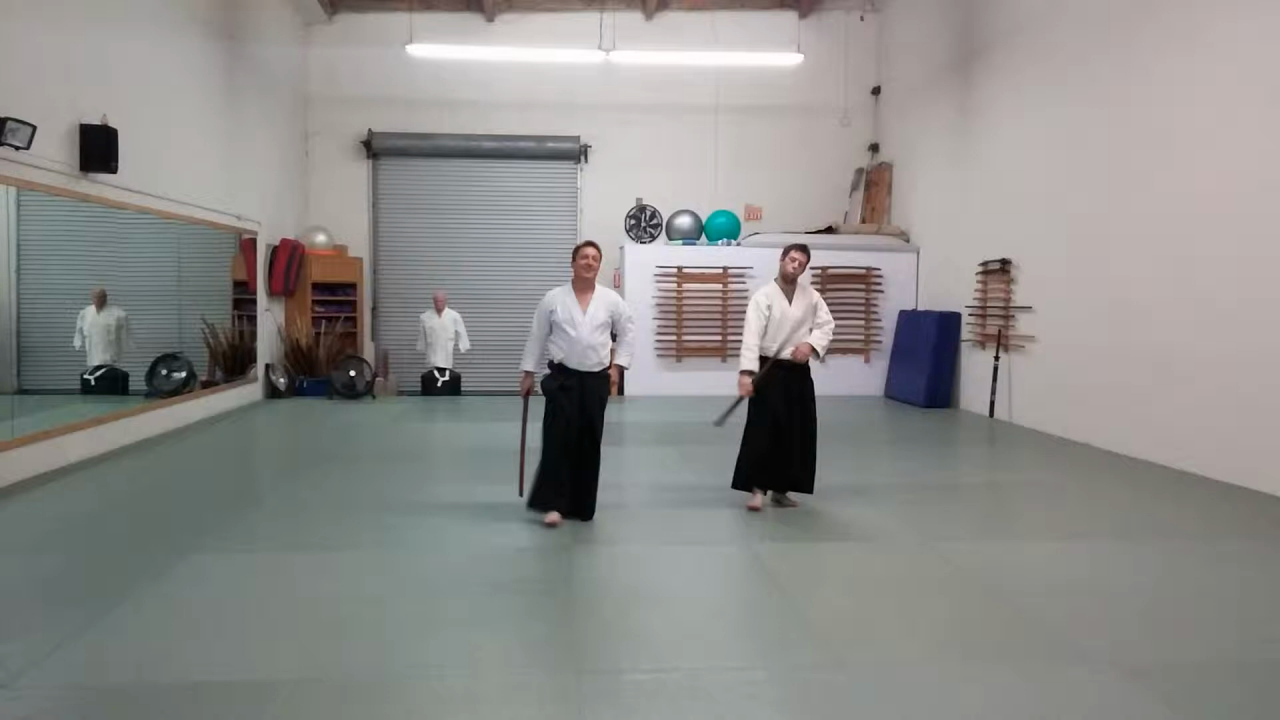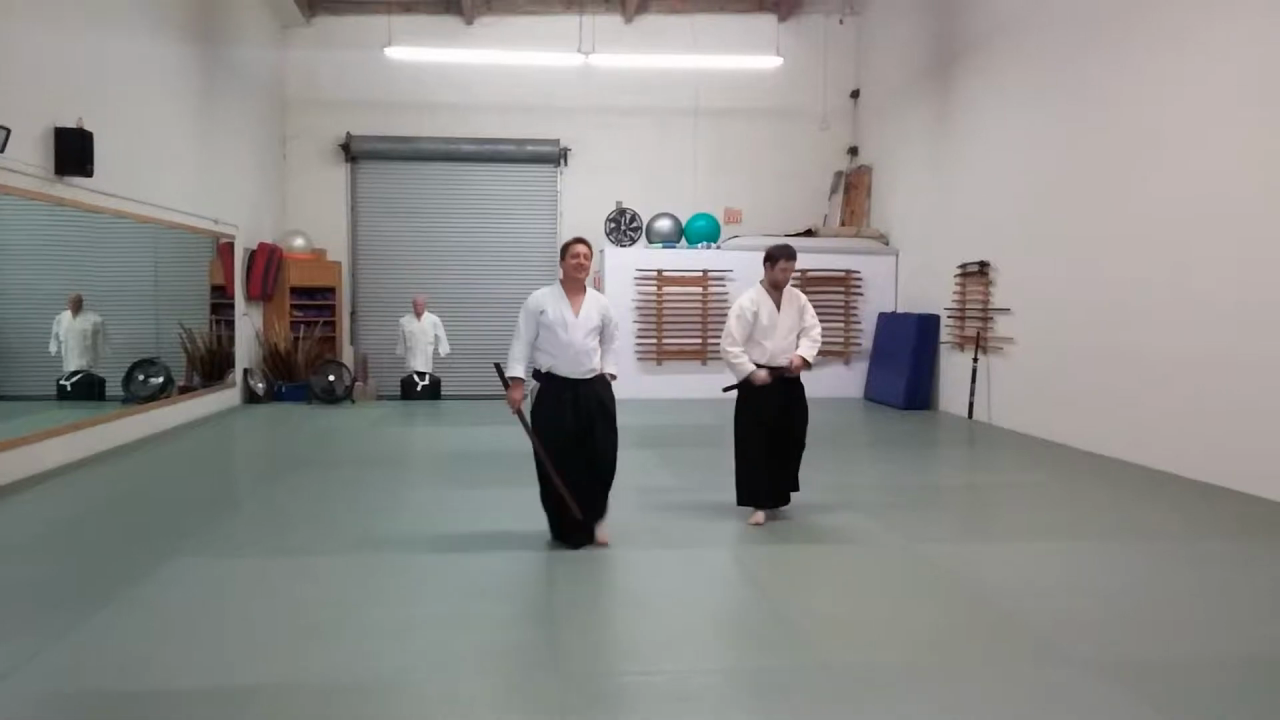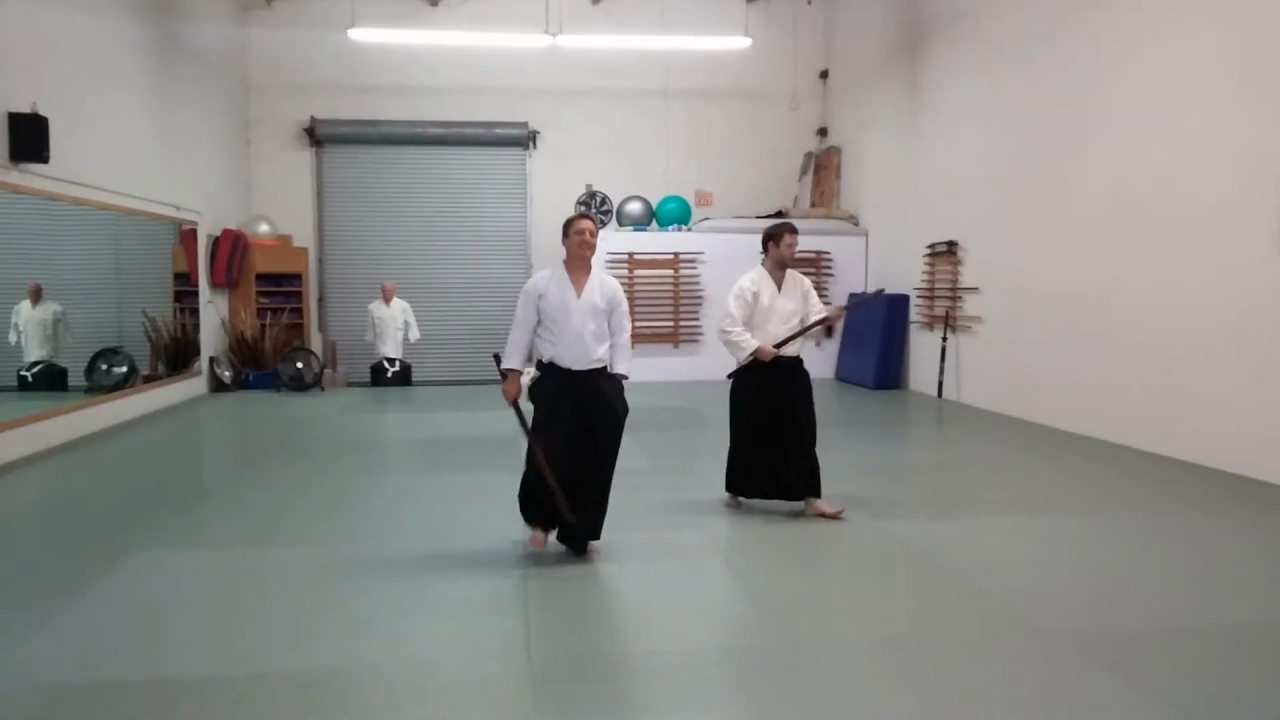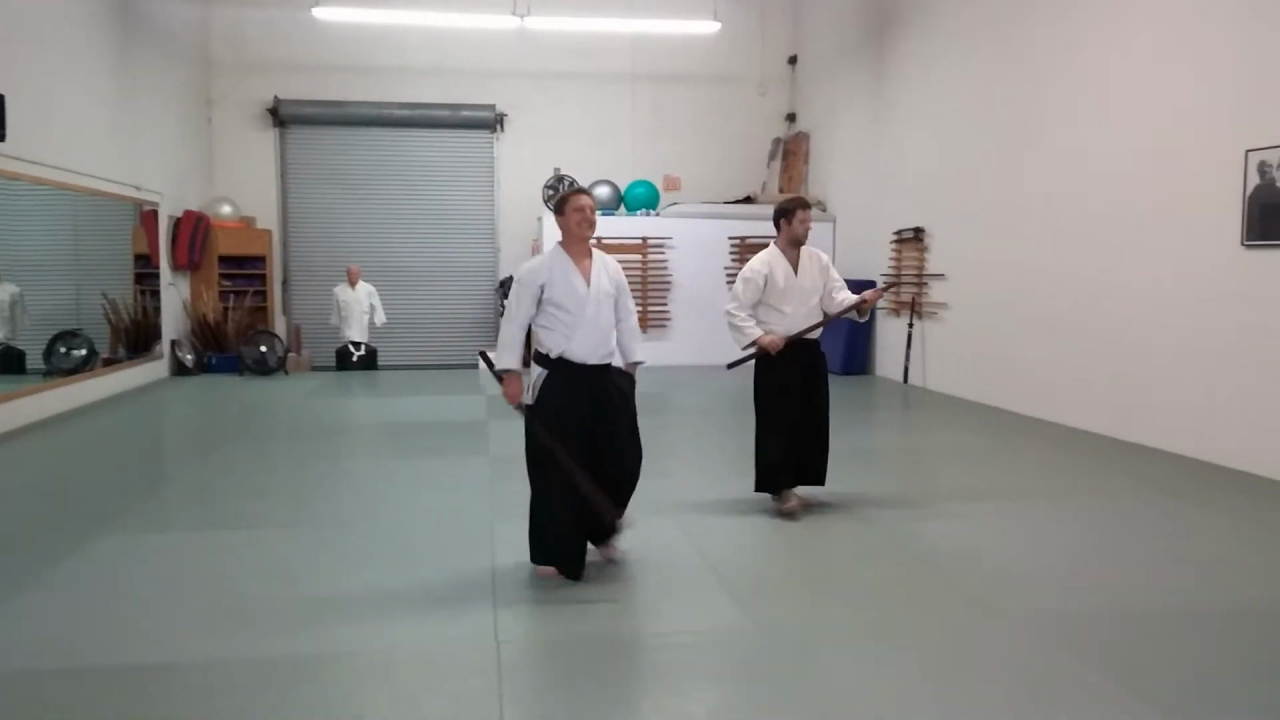
dt=0.5s
person 1, frame 1
left shoulder: (611, 300)
right shoulder: (553, 299)
left elbow: (627, 333)
right elbow: (538, 337)
left wrist: (617, 365)
right wrist: (528, 372)
left hip: (595, 380)
right hip: (562, 378)
left knee: (589, 444)
right knee: (558, 440)
left ankle: (581, 505)
right ankle: (553, 504)
person 1, frame 2
left shoulder: (600, 303)
right shoulder: (539, 300)
left elbow: (610, 341)
right elbow: (522, 342)
left wrist: (607, 374)
right wrist: (516, 382)
left hip: (592, 390)
right hip: (553, 390)
left knee: (600, 458)
right knee: (557, 462)
left ankle: (593, 519)
right ankle: (568, 529)
person 1, frame 3
left shoulder: (610, 287)
right shoulder: (541, 283)
left elbow: (621, 335)
right elbow: (522, 329)
left wrist: (617, 378)
right wrist: (512, 374)
left hip: (597, 384)
right hip: (555, 382)
left knee: (595, 462)
right knee: (551, 457)
left ankle: (579, 533)
right ankle: (541, 519)
person 1, frame 4
left shoulder: (611, 268)
right shoulder: (537, 269)
left elbow: (626, 320)
right elbow: (514, 323)
left wrist: (631, 364)
right wrist: (511, 372)
left hip: (604, 378)
right hip: (558, 381)
left knee: (620, 460)
right knee: (557, 471)
left ankle: (599, 530)
right ankle: (554, 554)
person 2, frame 1
left shoulder: (812, 296)
right shoulder: (763, 297)
left elbow: (826, 327)
right elbow: (751, 337)
left wrist: (811, 345)
right wrist: (746, 372)
left hip: (799, 374)
right hip: (769, 373)
left knee: (798, 433)
right knee: (763, 431)
left ankle: (781, 488)
right ankle: (758, 488)
person 2, frame 2
left shoulder: (798, 299)
right shoulder: (747, 302)
left elbow: (812, 332)
right elbow: (730, 345)
left wrist: (802, 356)
right wrist: (752, 372)
left hip: (789, 381)
right hip: (758, 381)
left knee: (791, 441)
right knee: (756, 444)
left ankle: (776, 494)
right ankle: (760, 504)
person 2, frame 3
left shoulder: (802, 284)
right shoulder: (749, 284)
left elbow: (812, 319)
right elbow: (731, 328)
left wrist: (827, 319)
right wrist: (755, 348)
left hip: (792, 370)
right hip: (756, 372)
left knee: (801, 434)
right knee: (749, 434)
left ankle: (810, 498)
right ankle: (735, 490)
person 2, frame 4
left shoulder: (819, 261)
right shoulder: (760, 265)
left elbow: (835, 298)
right elbow: (736, 310)
left wrist: (861, 302)
right wrist: (759, 336)
left hip: (810, 353)
right hip: (776, 355)
left knee: (809, 423)
right knee: (778, 423)
left ankle: (787, 485)
right ankle: (781, 491)
